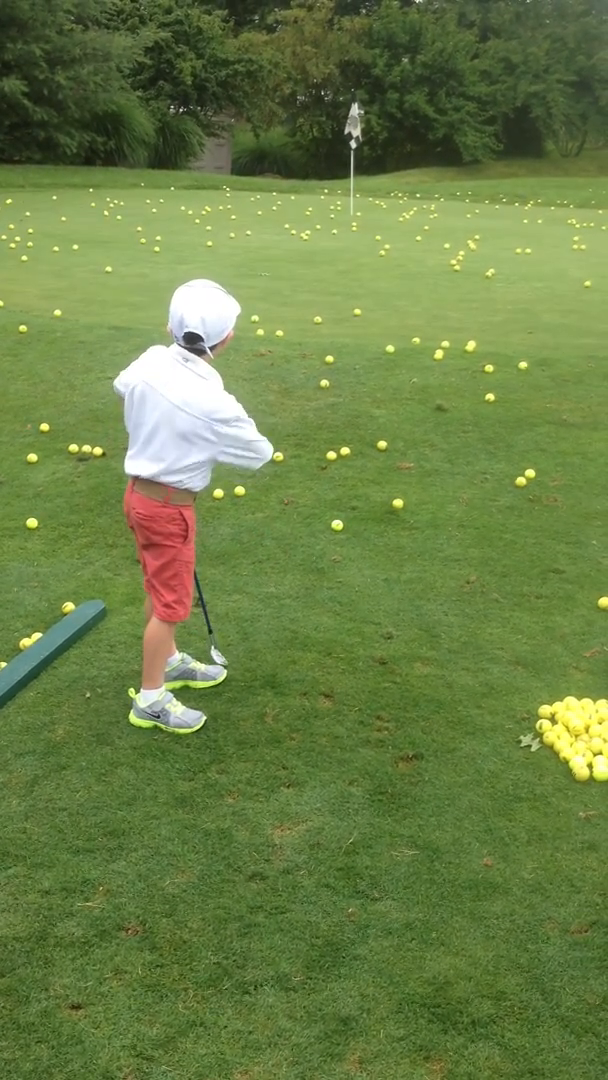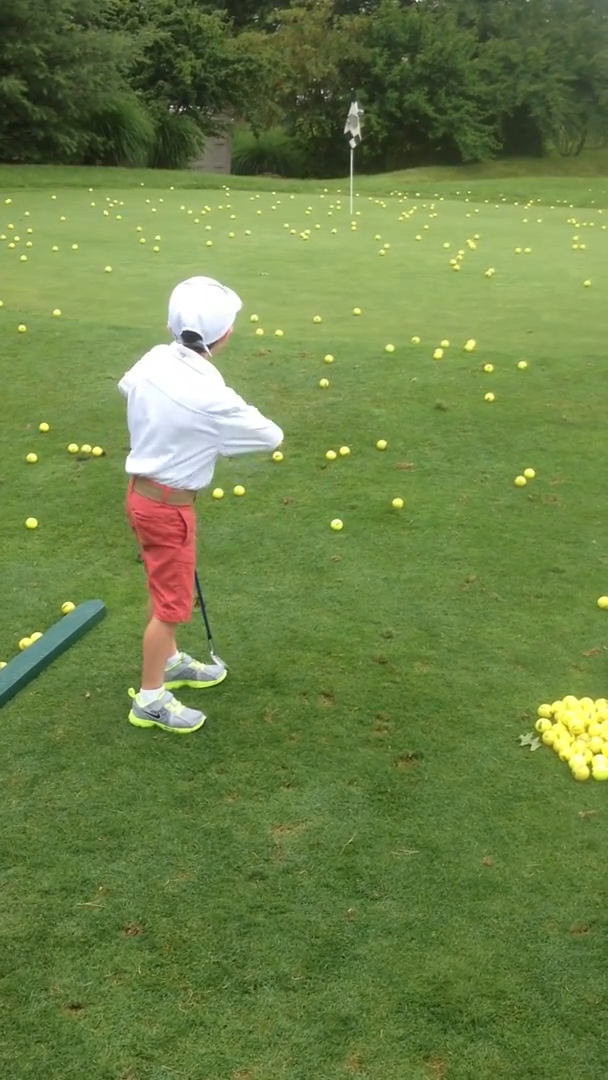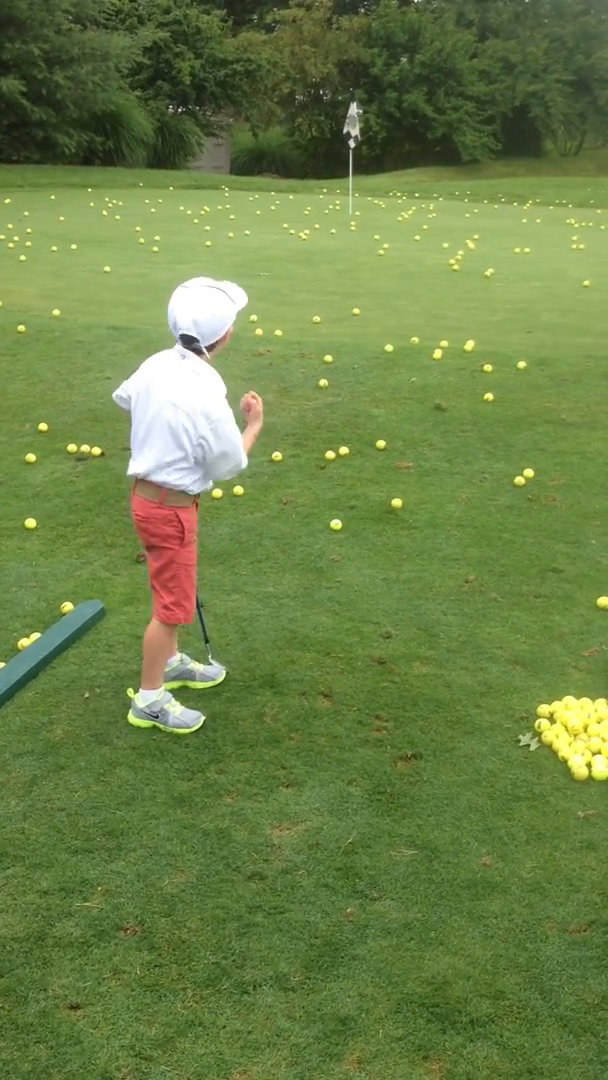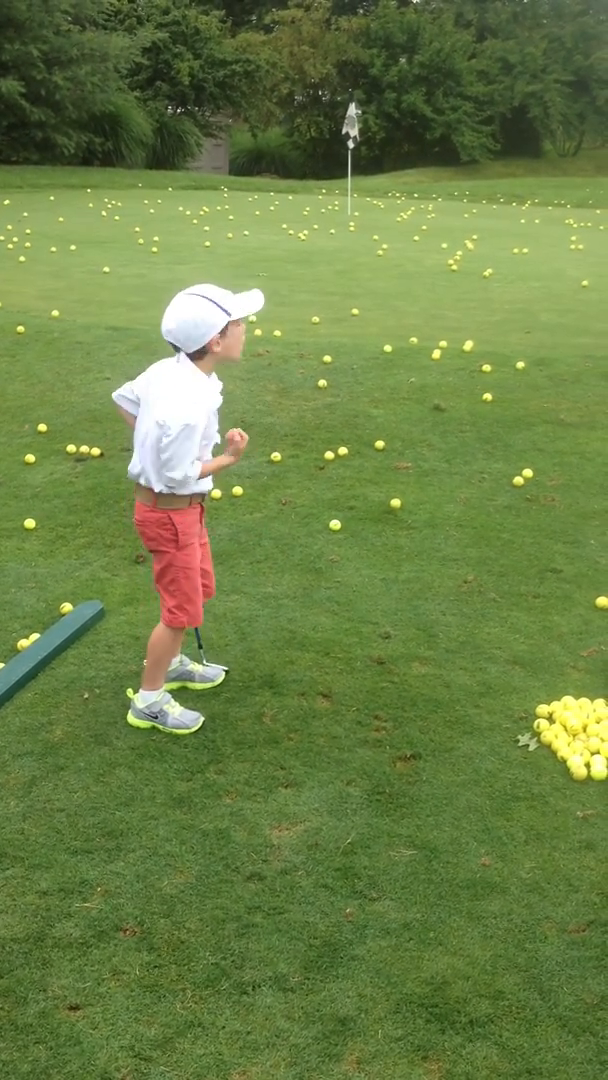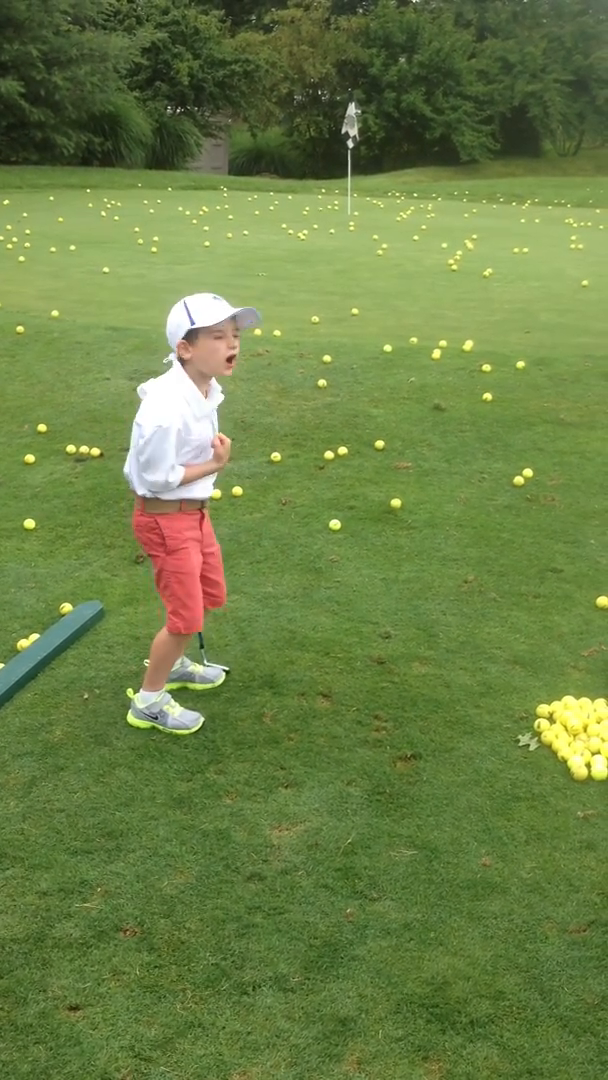
dt=0.1s
person 1, frame 1
left shoulder: (150, 361)
right shoulder: (212, 404)
left elbow: (124, 388)
right elbow: (260, 453)
right wrist: (232, 434)
left hip: (139, 491)
right hip: (168, 505)
left knee: (162, 590)
right knee: (169, 602)
left ankle: (168, 661)
right ankle: (150, 699)
person 1, frame 2
left shoulder: (155, 359)
right shoulder: (211, 397)
left elbow: (128, 390)
right elbow: (268, 437)
right wrist: (248, 412)
left hip: (142, 490)
right hip: (168, 506)
left knee: (164, 590)
right knee: (170, 602)
left ankle: (169, 660)
right ankle: (151, 698)
person 1, frame 3
left shoulder: (158, 365)
right shoulder: (207, 401)
left elbow: (123, 399)
right elbow: (227, 466)
right wrist: (253, 426)
left hip: (149, 494)
right hip: (170, 507)
left knee: (170, 590)
right knee: (172, 603)
left ankle: (168, 661)
right ankle: (148, 698)
person 1, frame 4
left shoulder: (165, 371)
right shoulder: (183, 405)
left elbow: (123, 402)
right elbow: (172, 478)
right wrist: (227, 458)
left hip: (187, 507)
right hip: (169, 513)
left knee: (193, 591)
right knee: (183, 610)
left ankle: (171, 662)
right ankle: (148, 699)
person 1, frame 5
left shoulder: (202, 387)
right shoulder: (165, 413)
right elbow: (151, 479)
right wrist: (213, 465)
left hip: (192, 512)
right hip: (165, 518)
left knee: (208, 595)
right knee: (184, 615)
left ankle: (173, 663)
right ankle: (149, 699)
